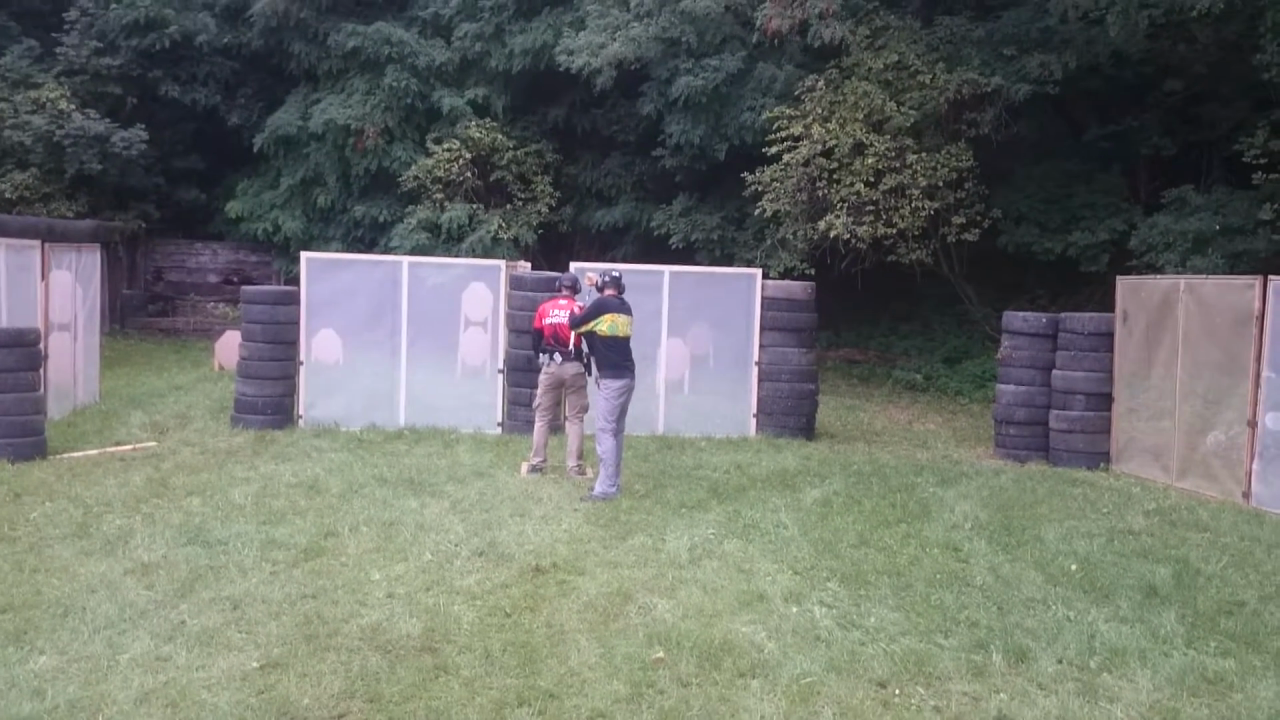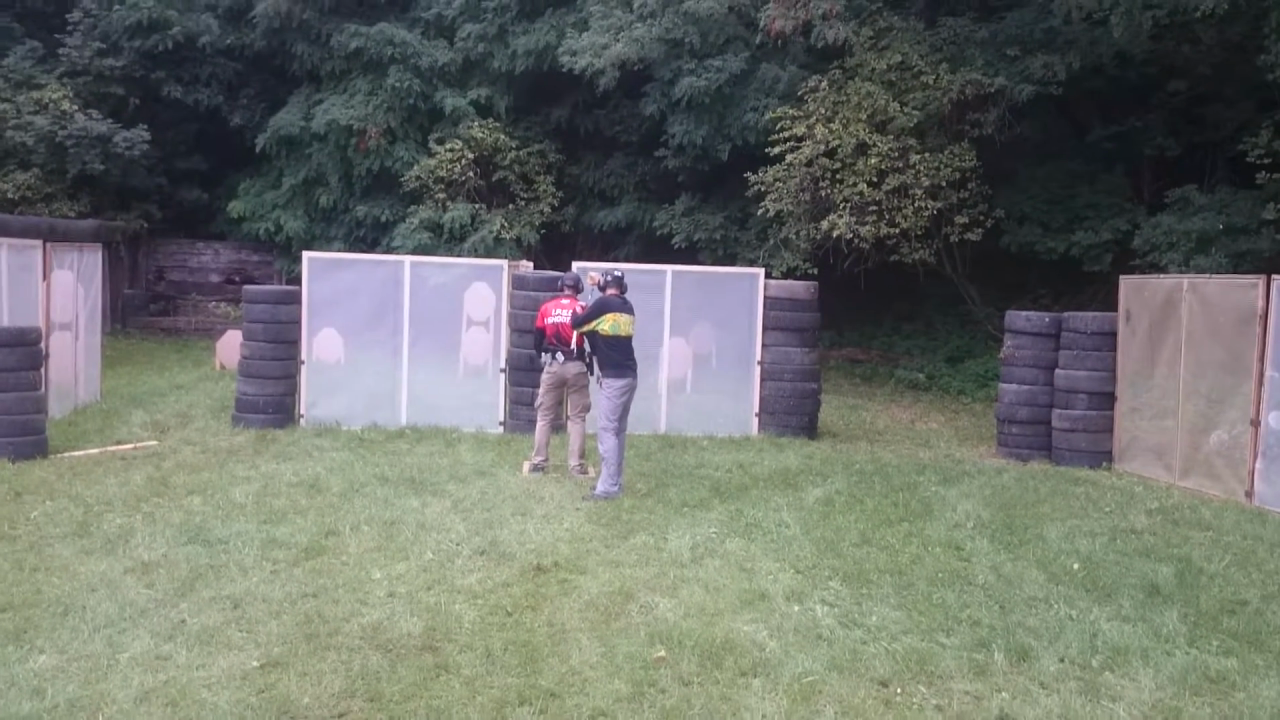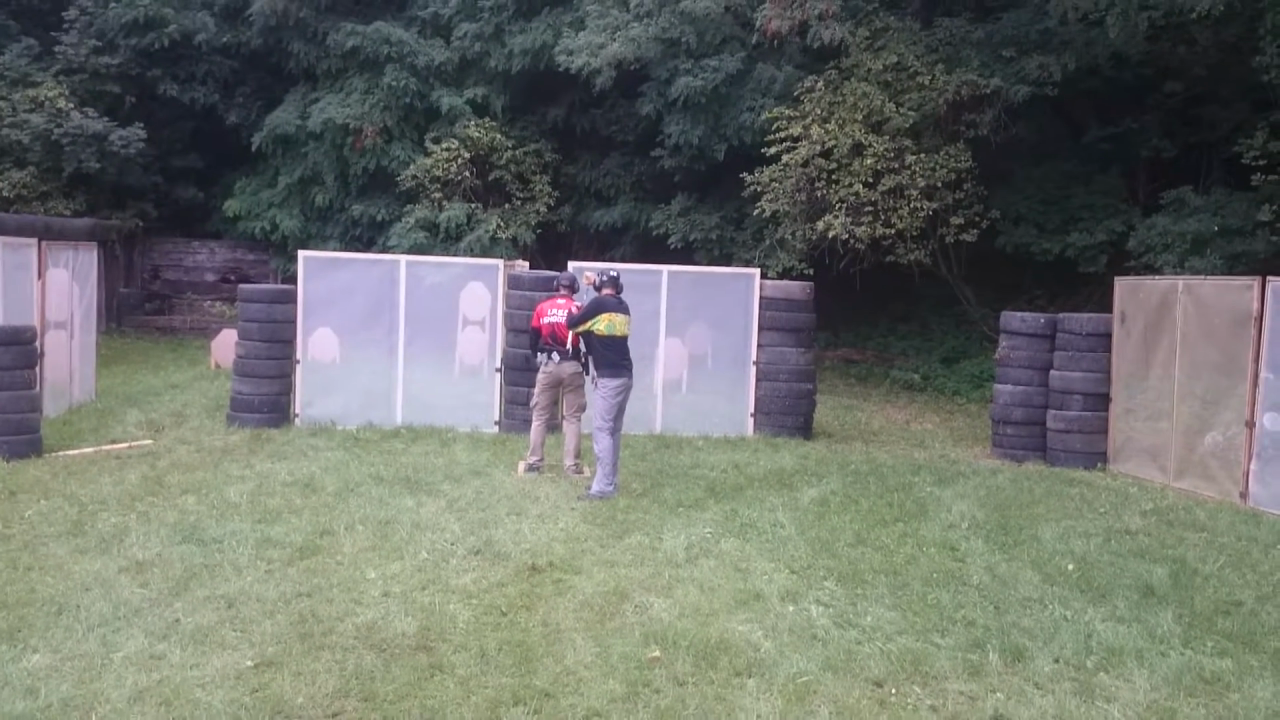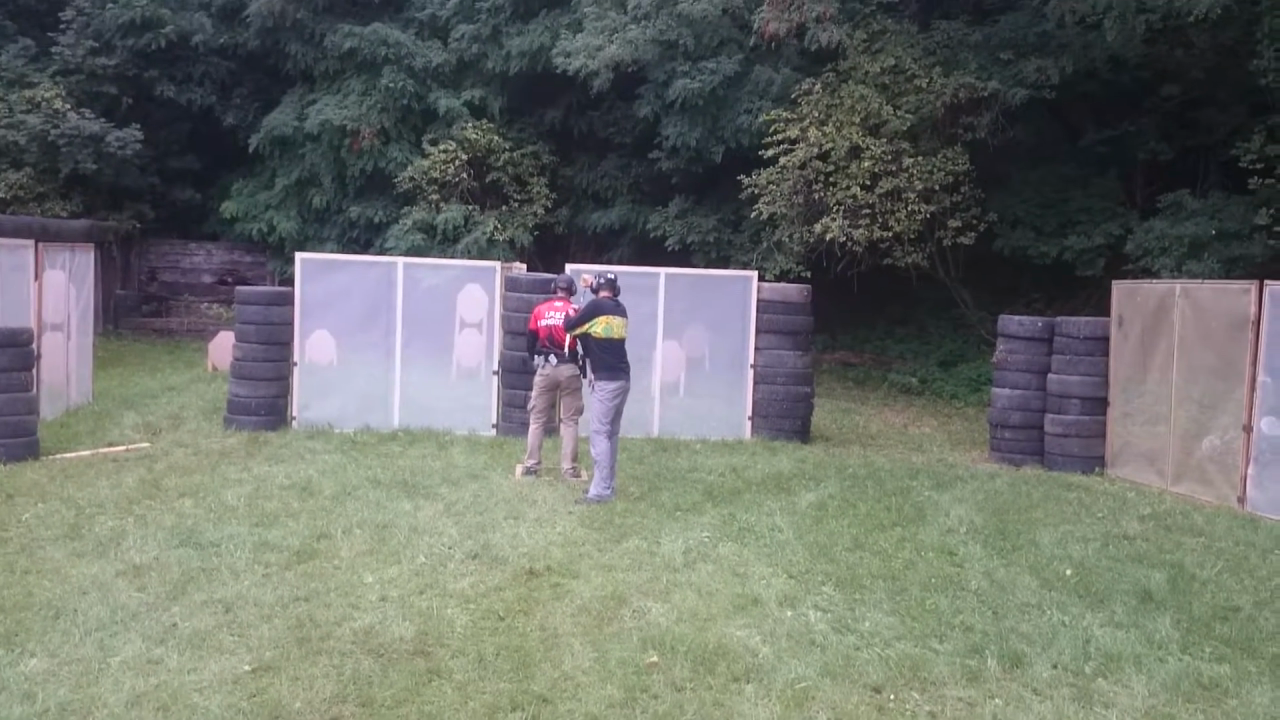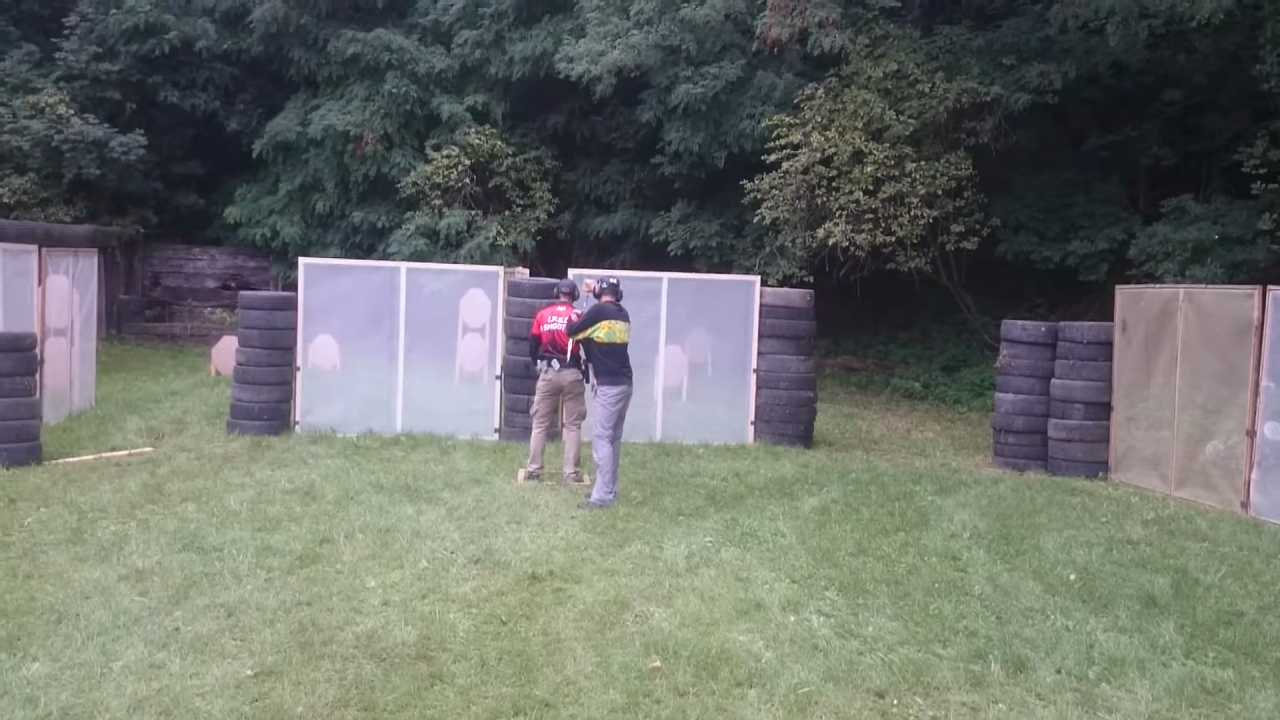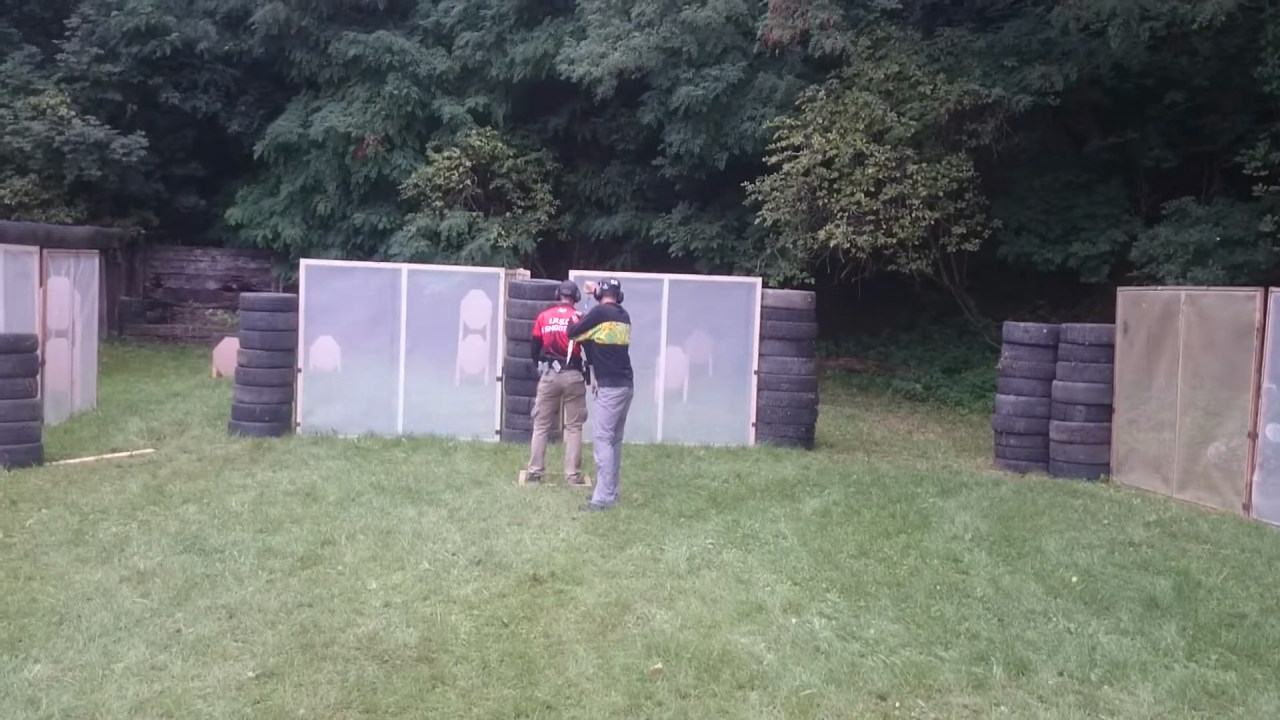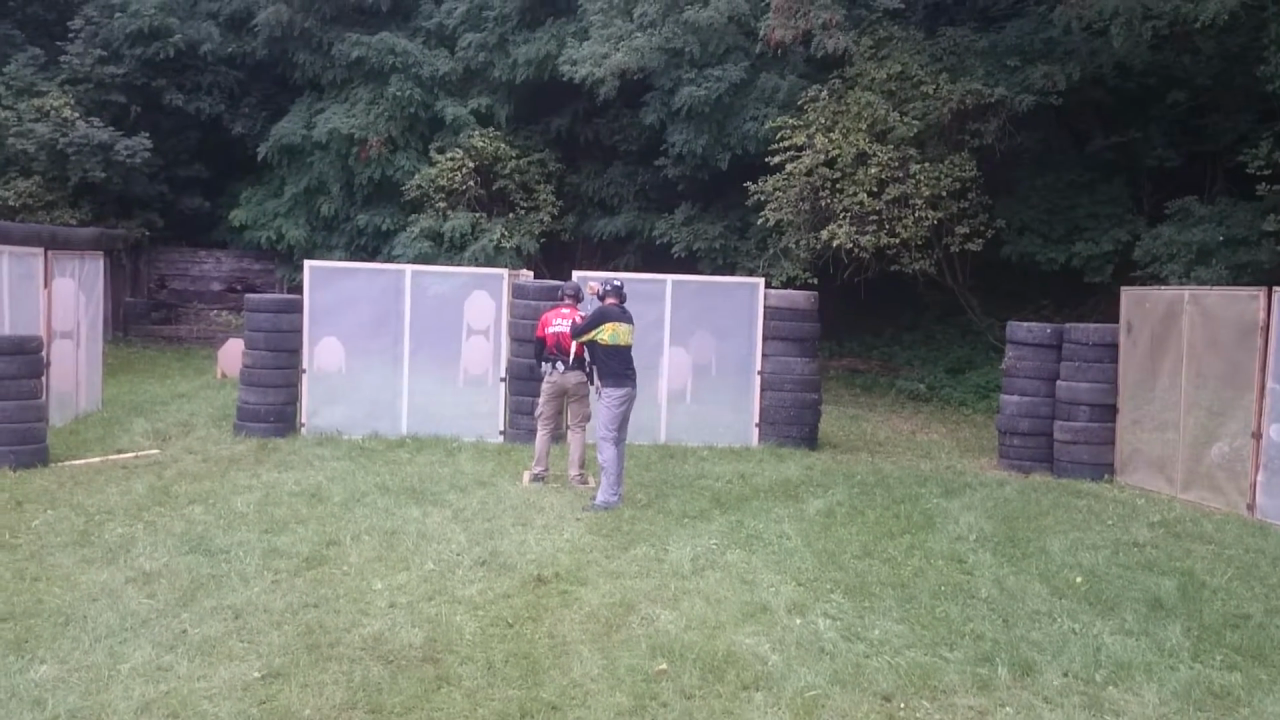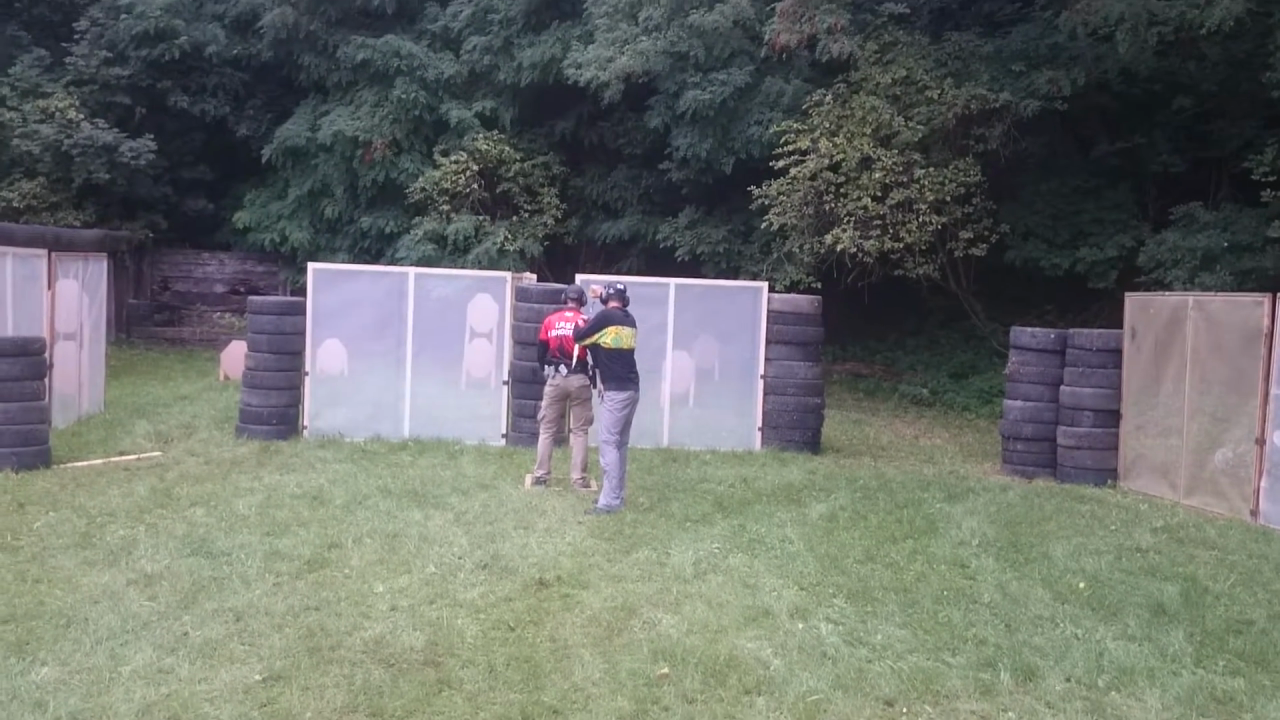
dt=0.1s
person 1, frame 1
left shoulder: (602, 303)
right shoulder: (625, 307)
left elbow: (574, 325)
left wrist: (576, 312)
right wrist: (593, 304)
left hip: (612, 378)
right hip: (626, 376)
left knee: (605, 431)
right knee: (616, 431)
left ankle: (606, 489)
right ankle: (612, 483)
person 1, frame 2
left shoulder: (604, 303)
right shoulder: (627, 306)
left elbow: (576, 324)
left wrist: (580, 310)
right wrist: (598, 298)
left hip: (614, 377)
right hip: (628, 375)
left knee: (607, 430)
right knee: (618, 430)
left ankle: (607, 488)
right ankle: (614, 482)
person 1, frame 3
left shoulder: (599, 303)
right shoulder: (623, 306)
left elbow: (571, 324)
left wrist: (575, 311)
right wrist: (594, 303)
left hip: (610, 377)
right hip: (624, 375)
left knee: (602, 430)
right knee: (613, 430)
left ankle: (603, 487)
right ankle: (609, 482)
person 1, frame 4
left shoulder: (597, 305)
right shoulder: (620, 309)
left elbow: (569, 327)
left wrist: (573, 313)
left hip: (607, 380)
right hip: (622, 378)
left knee: (599, 433)
right knee: (611, 434)
left ankle: (600, 491)
right ankle: (607, 486)
person 1, frame 5
left shoulder: (599, 310)
right shoulder: (622, 313)
left elbow: (571, 332)
left wrist: (575, 319)
left hip: (610, 384)
right hip: (624, 382)
left knee: (601, 437)
right knee: (613, 438)
left ankle: (602, 496)
right ankle: (609, 490)
person 1, frame 6
left shoulder: (600, 312)
right shoulder: (623, 315)
left elbow: (572, 333)
left wrist: (577, 320)
left hip: (610, 386)
right hip: (625, 384)
left knee: (602, 439)
right knee: (614, 440)
left ankle: (603, 498)
right ankle: (610, 492)
person 1, frame 7
left shoulder: (603, 312)
right shoulder: (626, 316)
left elbow: (575, 334)
left wrist: (580, 321)
left hip: (613, 386)
right hip: (628, 385)
left knee: (606, 439)
right knee: (617, 440)
left ankle: (607, 498)
right ankle: (614, 492)
person 1, frame 8
left shoulder: (606, 316)
right shoulder: (629, 319)
left elbow: (578, 337)
left wrist: (583, 324)
left hip: (616, 390)
right hip: (631, 388)
left knee: (608, 443)
right knee: (620, 444)
left ankle: (609, 502)
right ankle: (616, 496)
person 2, frame 1
left shoulder: (544, 308)
right shoulder: (580, 309)
left elbow: (536, 338)
left hip: (550, 366)
right hip: (574, 367)
left knee: (542, 417)
right knee: (575, 418)
left ankle: (536, 463)
right ankle: (575, 466)
person 2, frame 2
left shoulder: (546, 308)
right shoulder: (582, 309)
left elbow: (538, 338)
left hip: (553, 366)
right hip: (576, 366)
left knee: (544, 416)
right knee: (577, 418)
left ankle: (538, 463)
right ankle: (577, 465)
person 2, frame 3
left shoulder: (542, 308)
right shoulder: (578, 309)
left elbow: (533, 338)
left wrist: (539, 357)
right wrist: (587, 362)
left hip: (548, 365)
right hip: (572, 366)
left knee: (540, 416)
right knee: (573, 417)
left ankle: (533, 462)
right ankle: (572, 464)
person 2, frame 4
left shoulder: (539, 310)
right shoulder: (575, 311)
left elbow: (531, 341)
left wrist: (536, 360)
left hip: (545, 368)
right hip: (569, 369)
left knee: (537, 419)
right knee: (570, 420)
left ankle: (531, 466)
right ankle: (569, 468)
person 2, frame 5
left shoulder: (542, 315)
right shoulder: (578, 316)
left elbow: (533, 346)
left wrist: (539, 364)
right wrist: (587, 370)
left hip: (548, 373)
right hip: (572, 374)
left knee: (540, 424)
right knee: (572, 425)
left ankle: (533, 470)
right ankle: (572, 473)
person 2, frame 6
left shoulder: (543, 317)
right shoulder: (579, 318)
left elbow: (535, 347)
left hip: (549, 375)
right hip: (573, 376)
left knee: (541, 425)
right knee: (574, 427)
left ankle: (534, 472)
right ankle: (573, 474)
person 2, frame 7
left shoulder: (547, 317)
right shoulder: (582, 319)
left elbow: (538, 348)
left hip: (553, 375)
right hip: (577, 376)
left knee: (545, 426)
right knee: (577, 427)
left ankle: (538, 472)
right ankle: (577, 475)
person 2, frame 8
left shoulder: (550, 321)
right shoulder: (585, 321)
left elbow: (541, 351)
left hip: (555, 378)
right hip: (580, 379)
left knee: (547, 429)
right knee: (580, 431)
left ankle: (540, 476)
right ankle: (579, 478)
